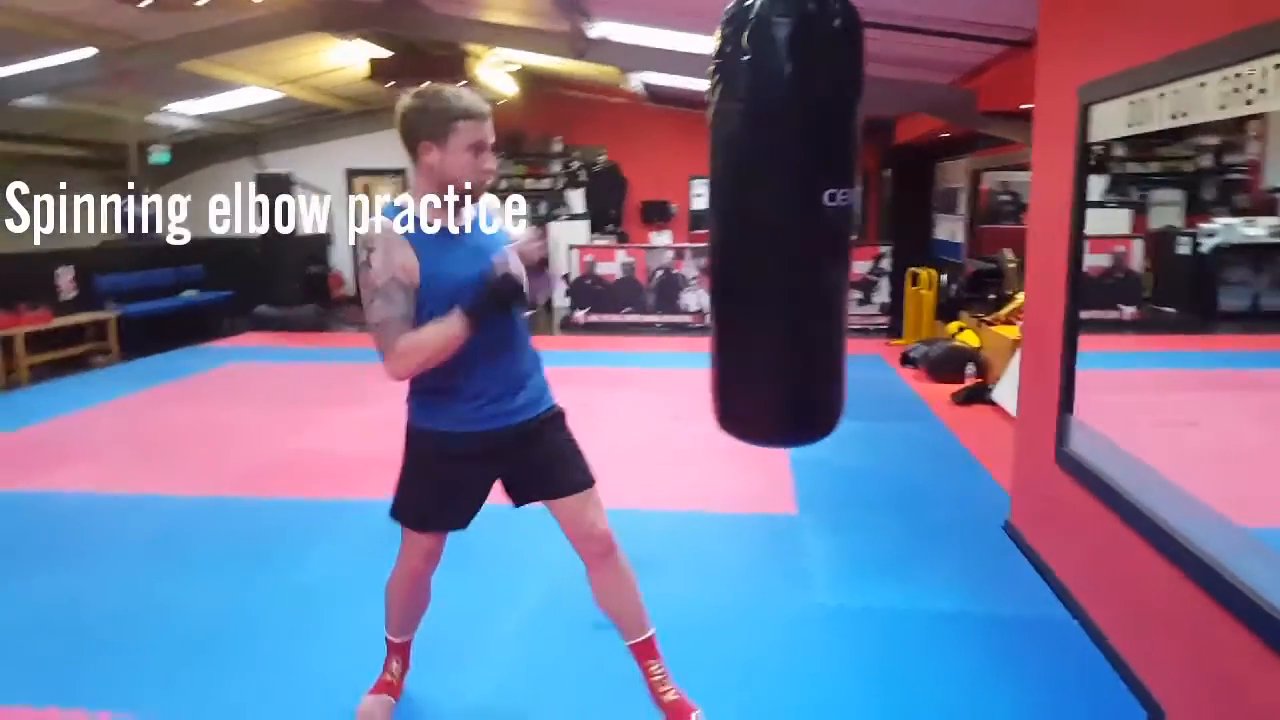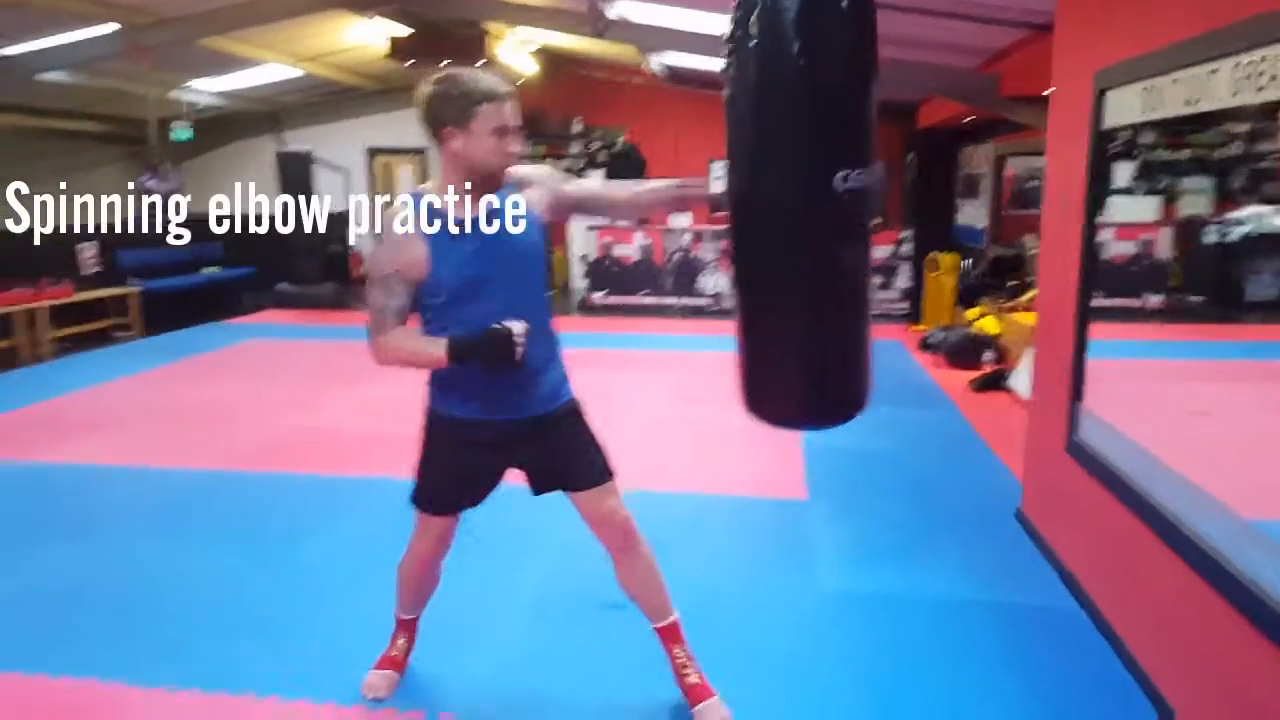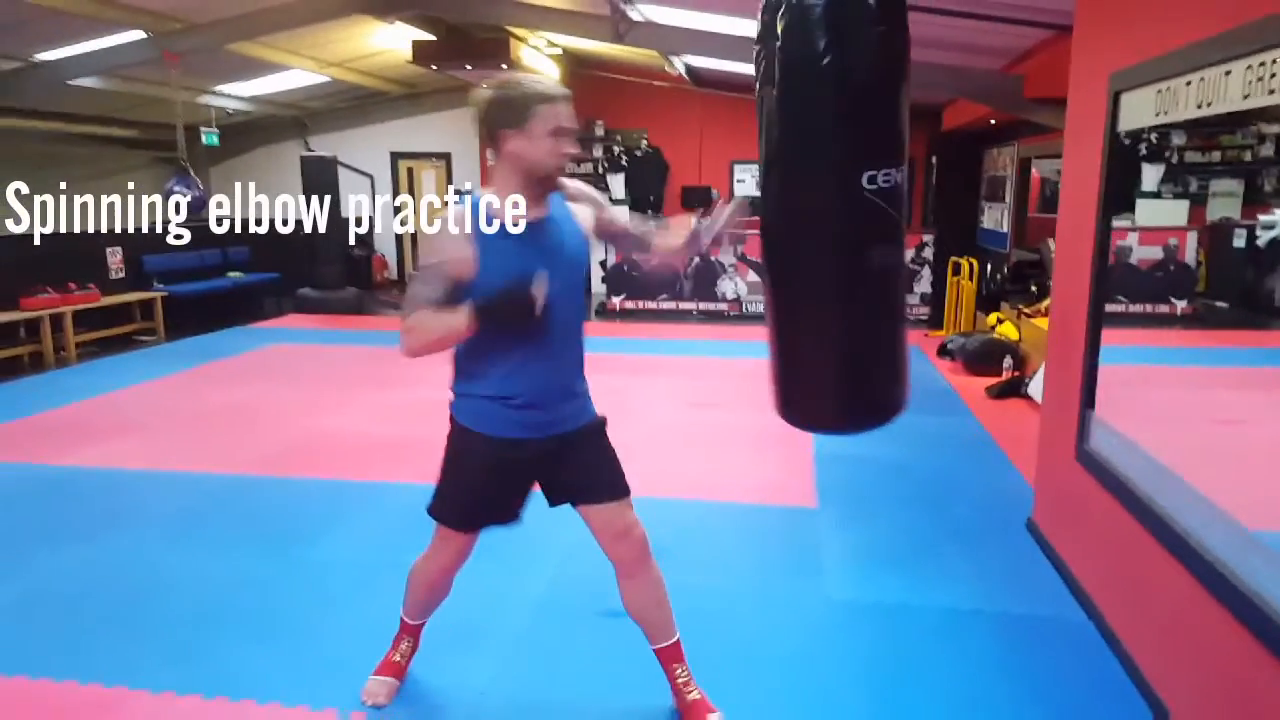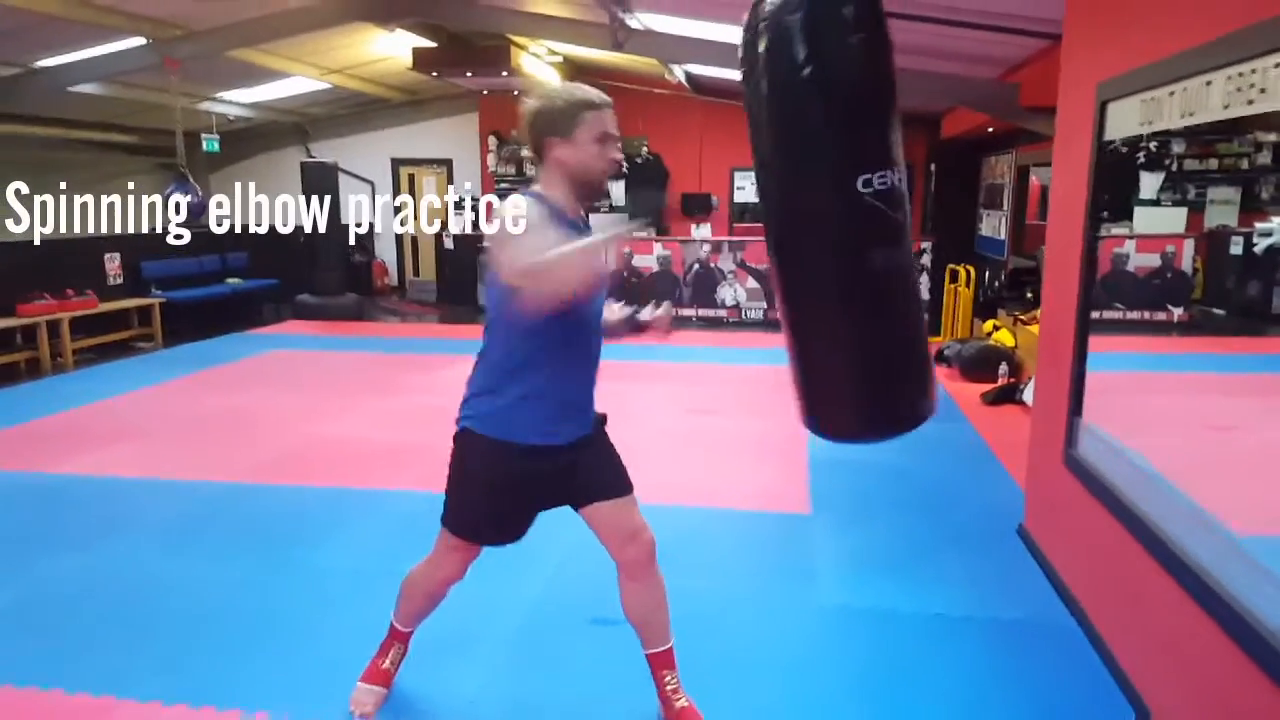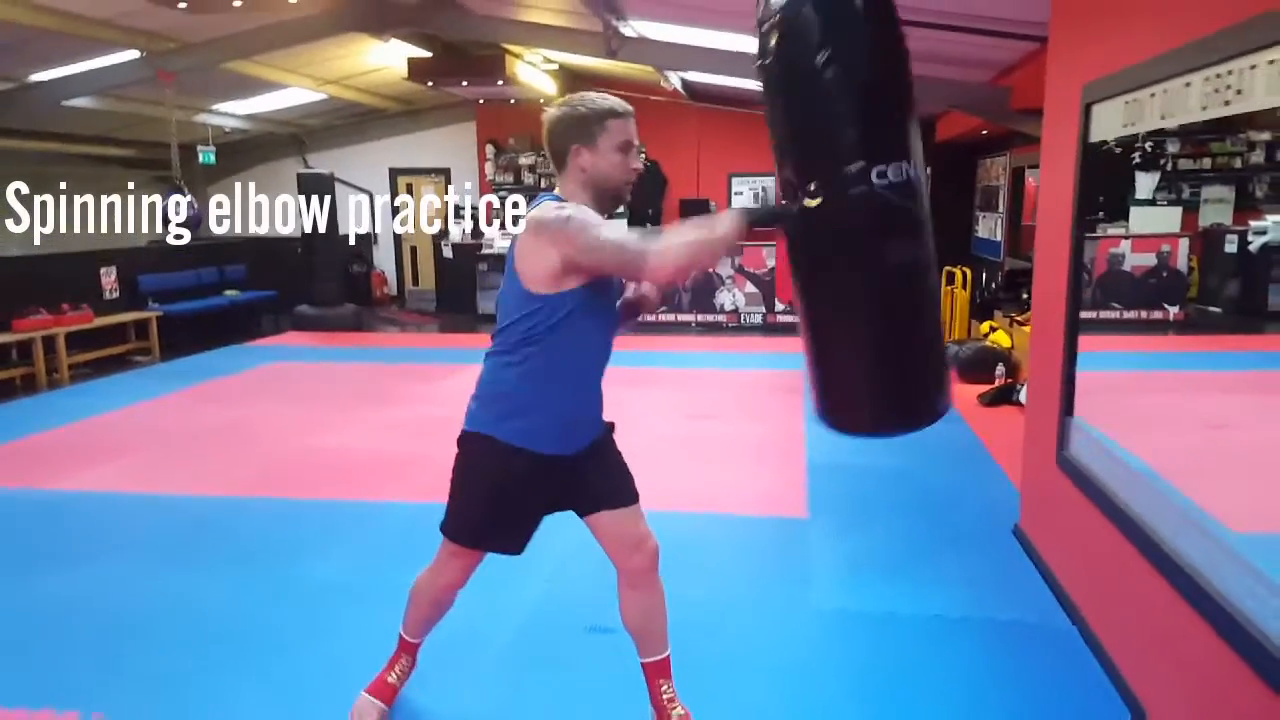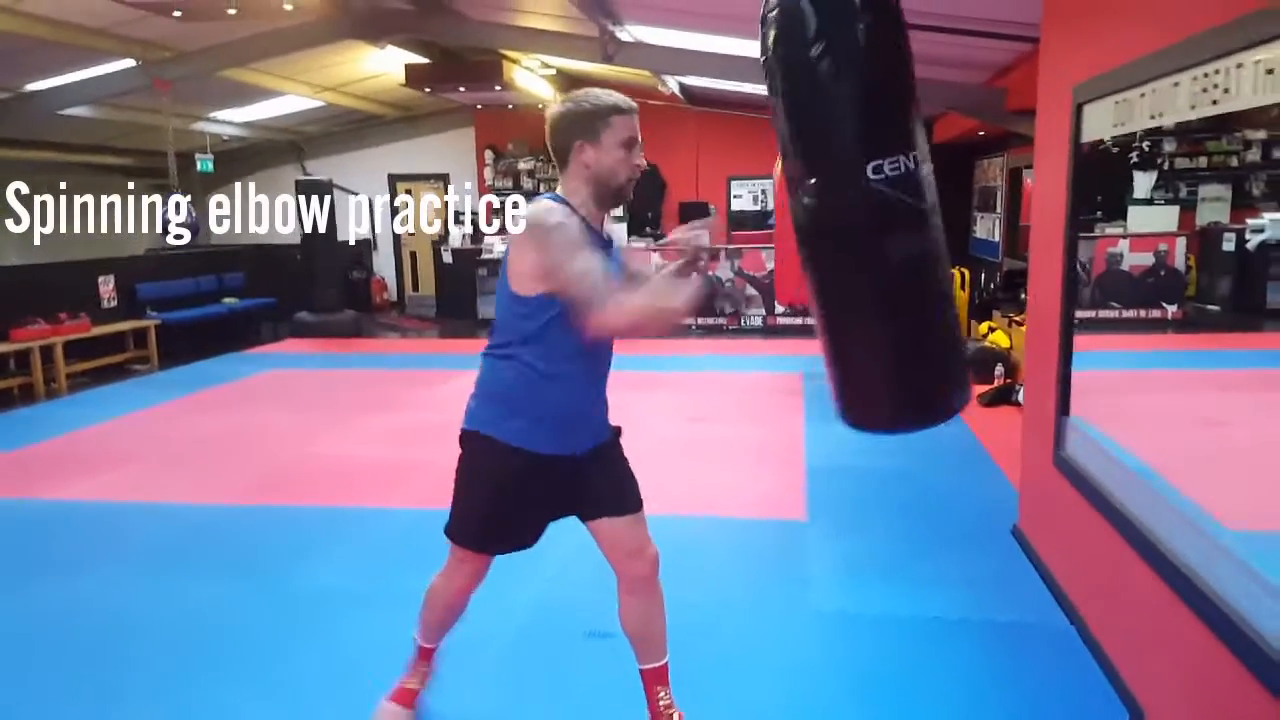
dt=0.2s
person 1, frame 1
right shoulder: (389, 241)
right elbow: (397, 357)
left wrist: (531, 271)
right wrist: (477, 307)
left hip: (529, 414)
right hip: (445, 431)
left knee: (597, 538)
right knee: (418, 556)
right ankle: (394, 667)
person 1, frame 2
left shoulder: (531, 190)
right shoulder: (408, 231)
left elbow: (618, 200)
right elbow: (383, 342)
left wrist: (696, 190)
right wrist: (461, 349)
left hip: (547, 405)
right hip: (463, 416)
left knee: (618, 528)
right knee: (430, 538)
left ankle: (685, 665)
right ankle: (400, 642)
person 1, frame 3
left shoulder: (575, 203)
right shoulder: (459, 232)
left elbow: (653, 241)
right elbow: (414, 336)
left wrist: (708, 229)
right wrist: (484, 313)
left hip: (571, 423)
right hip: (487, 428)
left knee: (630, 548)
right knee: (447, 550)
right ankle: (403, 646)
person 1, frame 4
left shoulder: (577, 219)
right shoulder: (526, 220)
right elbow: (535, 292)
left wrist: (629, 320)
right wrist: (610, 244)
left hip: (574, 427)
right hip: (501, 435)
left knee: (636, 548)
right knee: (450, 560)
right ankle: (391, 652)
person 1, frame 5
left shoulder: (588, 227)
right shoulder: (556, 224)
right elbow: (664, 261)
left wrist: (632, 300)
right wrist: (743, 218)
left hip: (582, 435)
right hip: (509, 438)
left knee: (639, 556)
right knee: (454, 564)
right ankle: (400, 662)
person 1, frame 6
left shoulder: (593, 230)
right shoulder: (555, 229)
left elbow: (642, 283)
right elbow: (615, 315)
left wrist: (672, 277)
right wrist: (695, 291)
left hip: (585, 437)
right hip: (512, 438)
left knee: (639, 563)
right knee: (467, 567)
right ankle: (420, 666)
